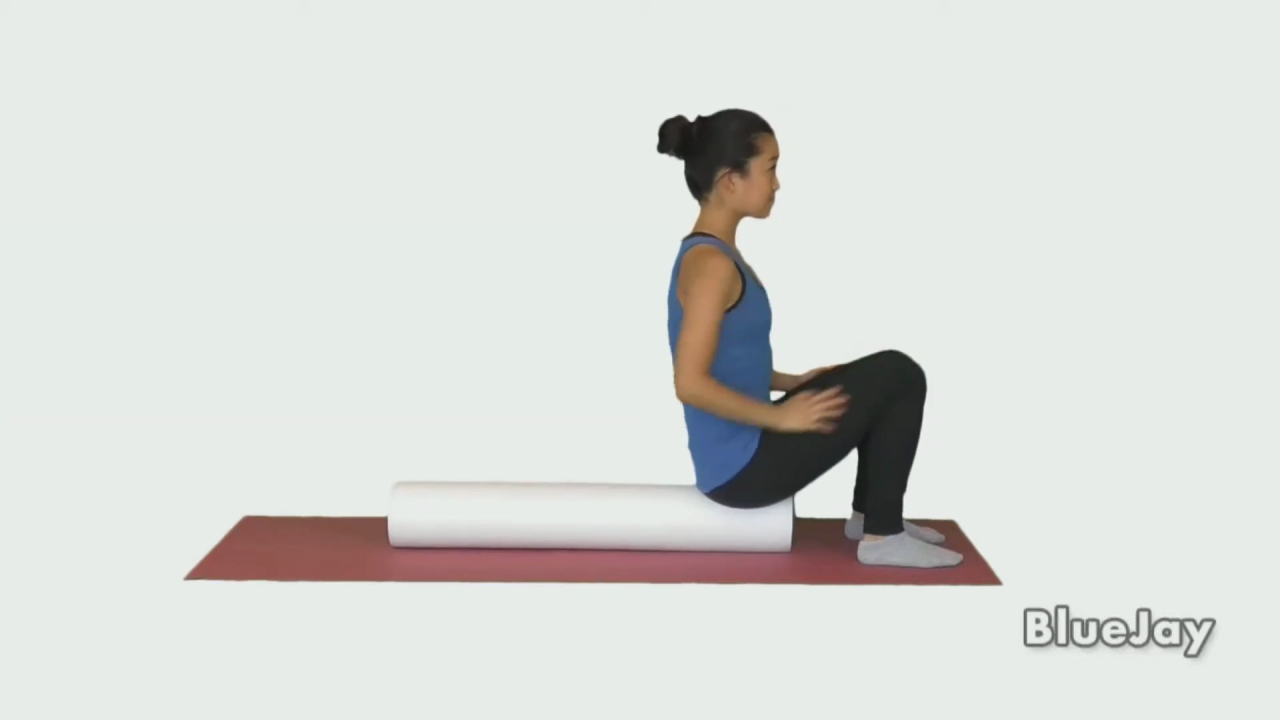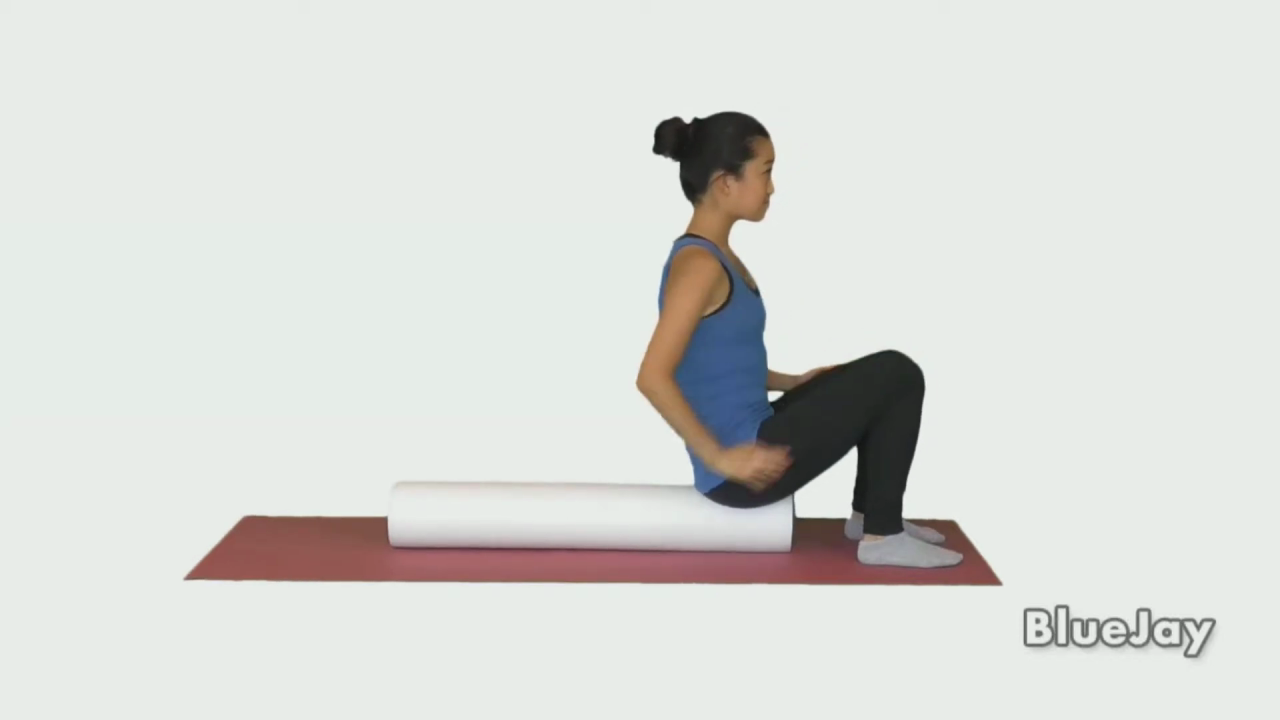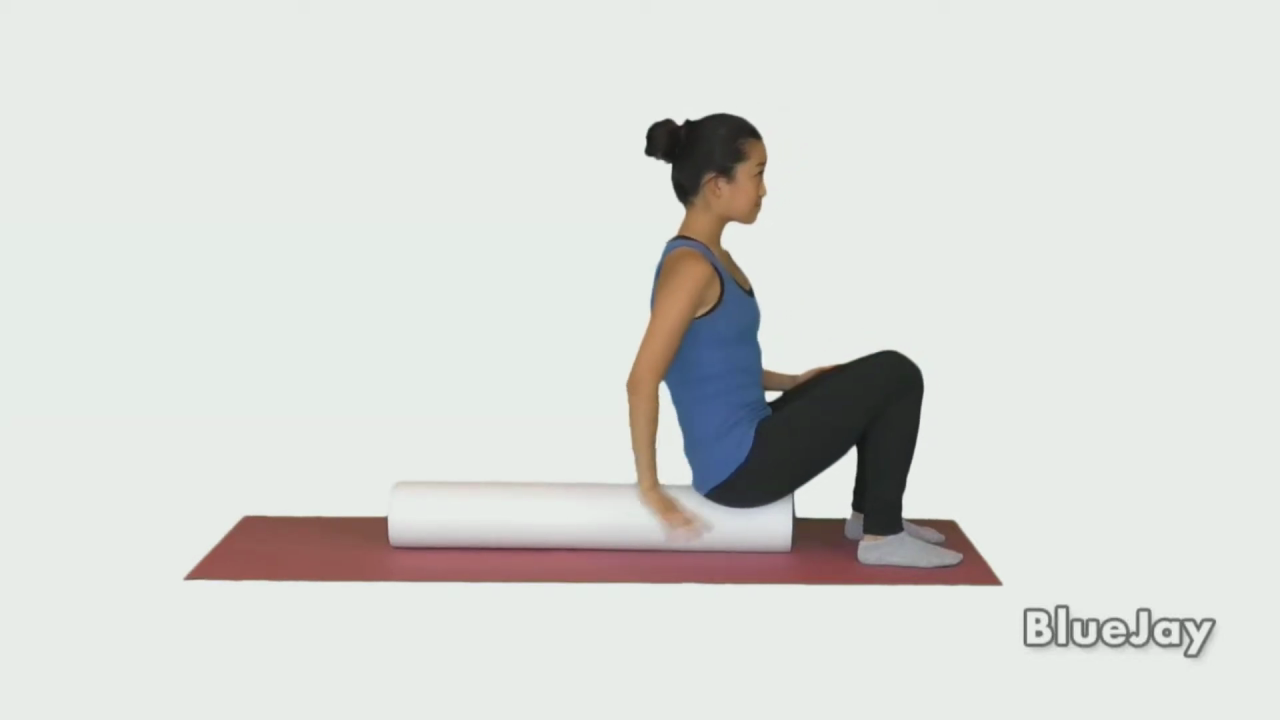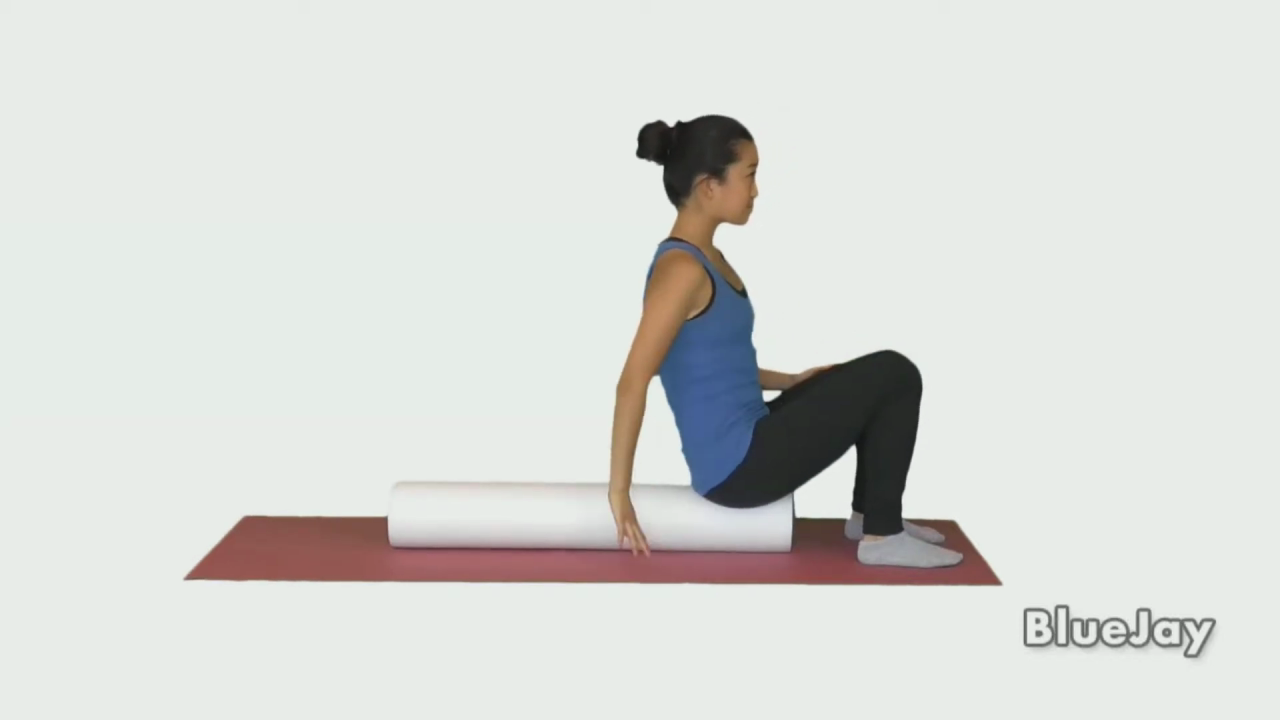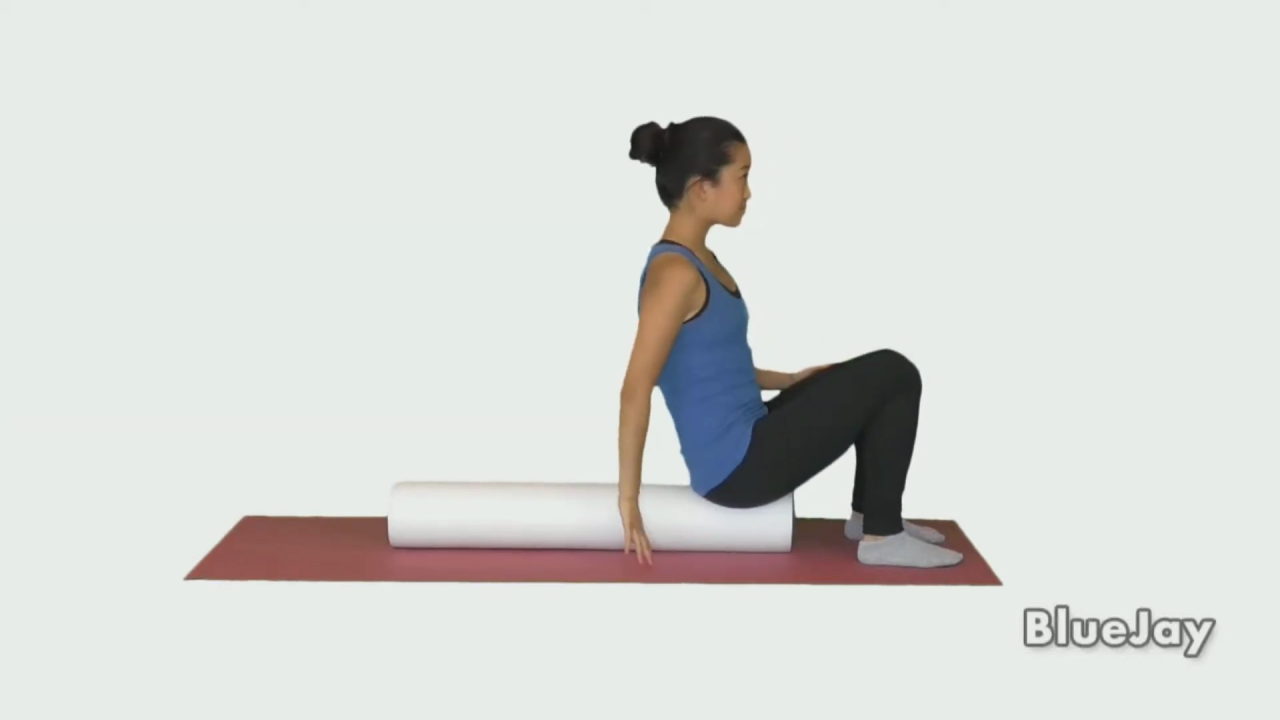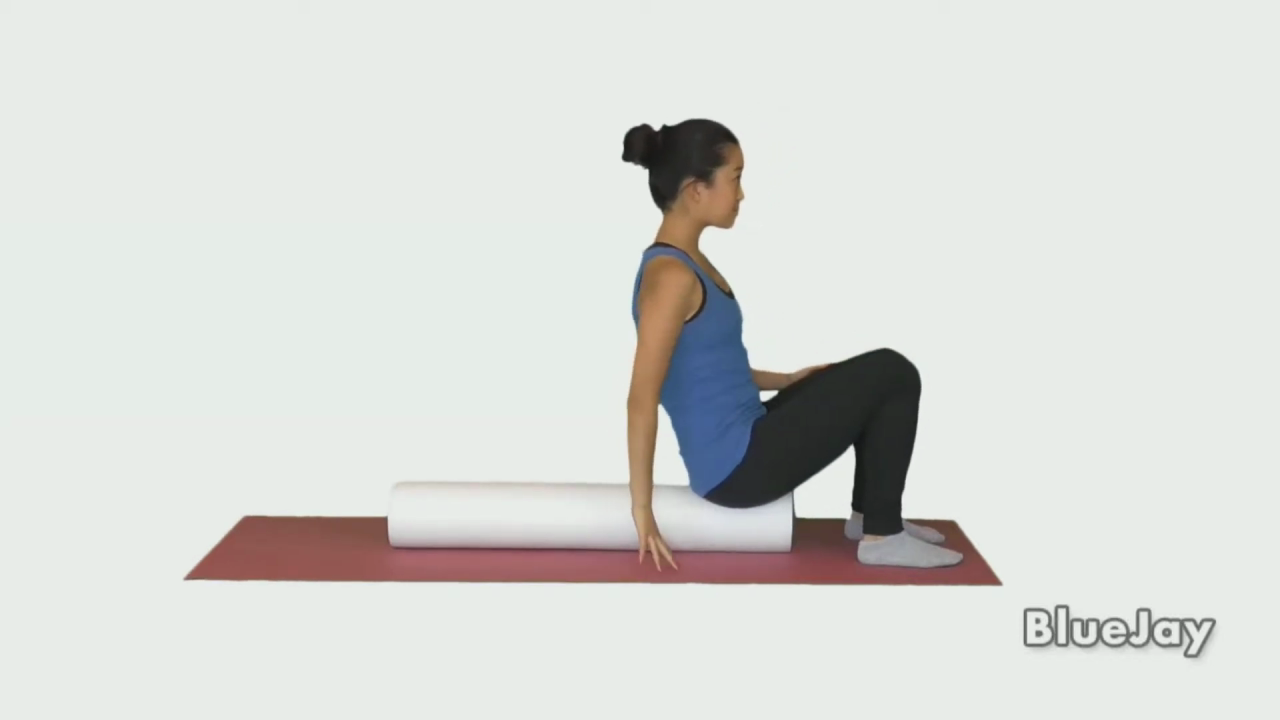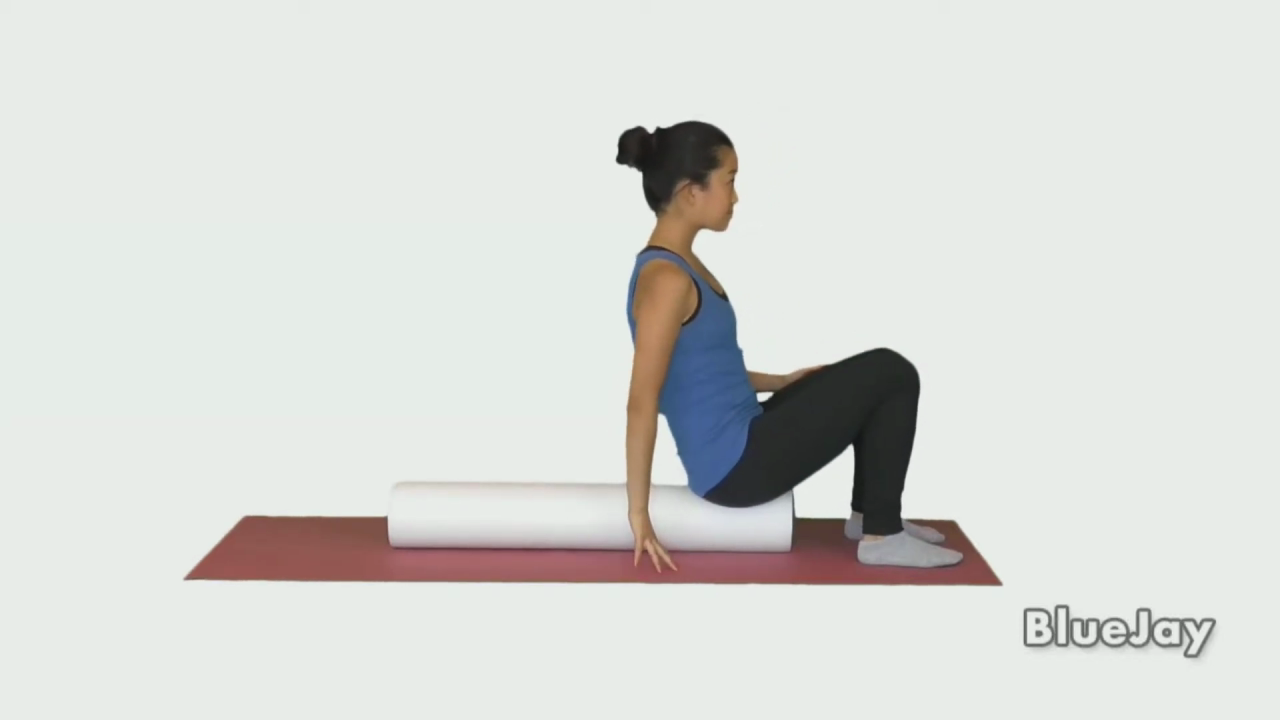
dt=0.2s
person 1, frame 1
left shoulder: (716, 253)
right shoulder: (711, 264)
right elbow: (690, 383)
left wrist: (795, 383)
right wrist: (781, 418)
left hip: (748, 446)
right hip: (742, 466)
left knee: (888, 374)
right knee: (899, 376)
left ankle: (869, 513)
right ankle: (882, 536)
person 1, frame 2
left shoulder: (715, 255)
right shoulder: (699, 265)
right elbow: (653, 377)
left wrist: (794, 382)
right wrist: (716, 459)
left hip: (747, 444)
right hip: (742, 466)
left knee: (886, 377)
right knee: (897, 376)
left ankle: (870, 514)
right ankle: (882, 537)
person 1, frame 3
left shoulder: (711, 256)
right shoulder: (690, 267)
right elbow: (642, 381)
left wrist: (792, 382)
right wrist: (650, 487)
left hip: (748, 445)
right hip: (740, 466)
left knee: (884, 377)
right knee: (896, 376)
left ankle: (869, 515)
right ankle: (882, 537)
person 1, frame 4
left shoulder: (706, 257)
right shoulder: (682, 270)
right elbow: (632, 382)
left wrist: (791, 381)
right wrist: (620, 491)
left hip: (746, 442)
right hip: (738, 466)
left knee: (884, 376)
right knee: (895, 375)
left ankle: (869, 514)
right ankle: (882, 538)
person 1, frame 5
left shoulder: (698, 259)
right shoulder: (676, 272)
right elbow: (635, 390)
left wrist: (790, 380)
right wrist: (629, 501)
left hip: (744, 442)
right hip: (737, 466)
left knee: (881, 377)
right knee: (894, 376)
left ankle: (870, 515)
right ankle: (882, 537)
person 1, frame 6
left shoulder: (687, 260)
right shoulder: (671, 275)
right elbow: (642, 398)
left wrist: (786, 380)
right wrist: (642, 508)
left hip: (743, 442)
right hip: (737, 466)
left knee: (881, 373)
right knee: (894, 376)
left ankle: (868, 514)
right ankle: (881, 537)
person 1, frame 7
left shoulder: (678, 263)
right shoulder: (666, 279)
right elbow: (642, 402)
left wrist: (778, 382)
right wrist: (638, 513)
left hip: (740, 441)
right hip: (736, 465)
left knee: (879, 373)
right knee: (893, 376)
left ankle: (868, 514)
right ankle: (882, 536)
